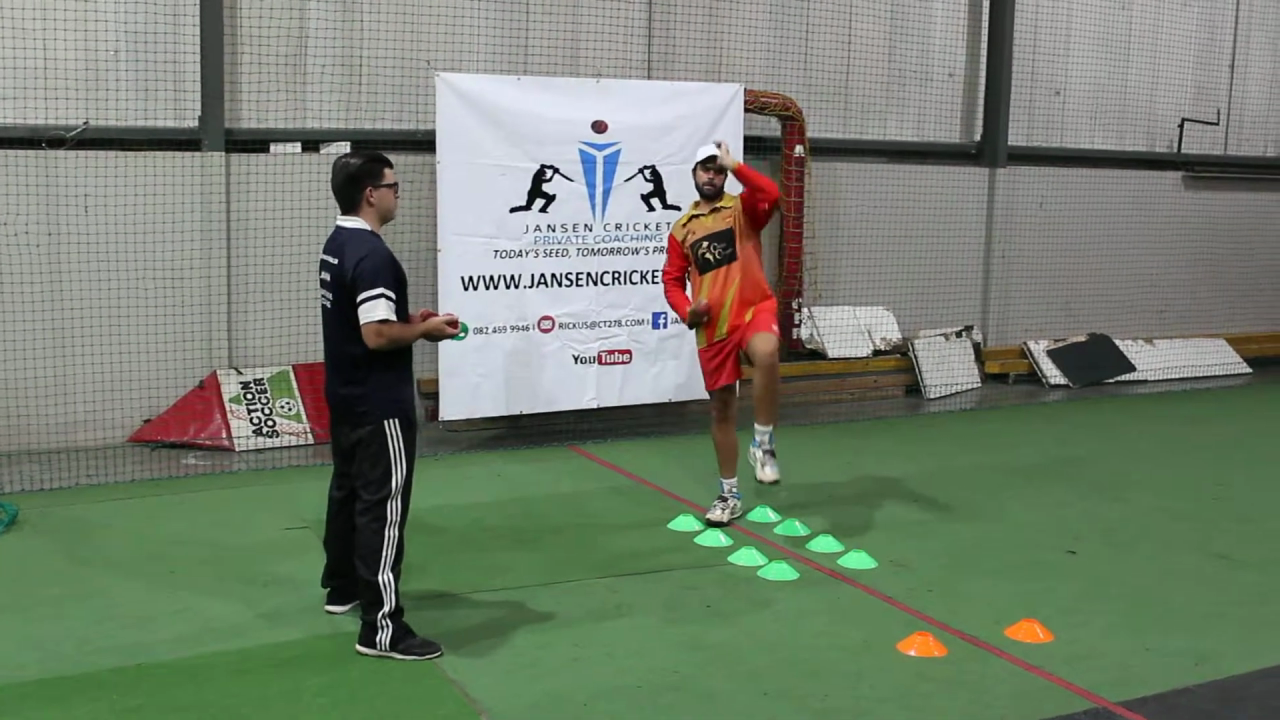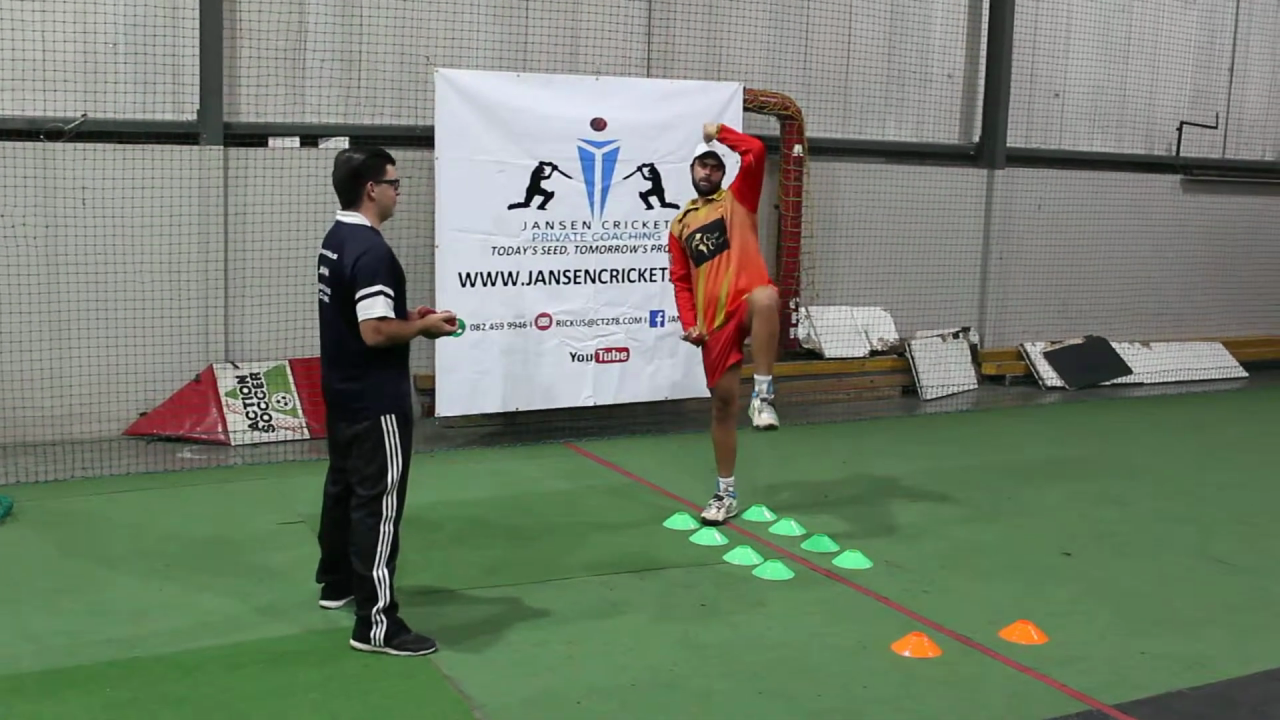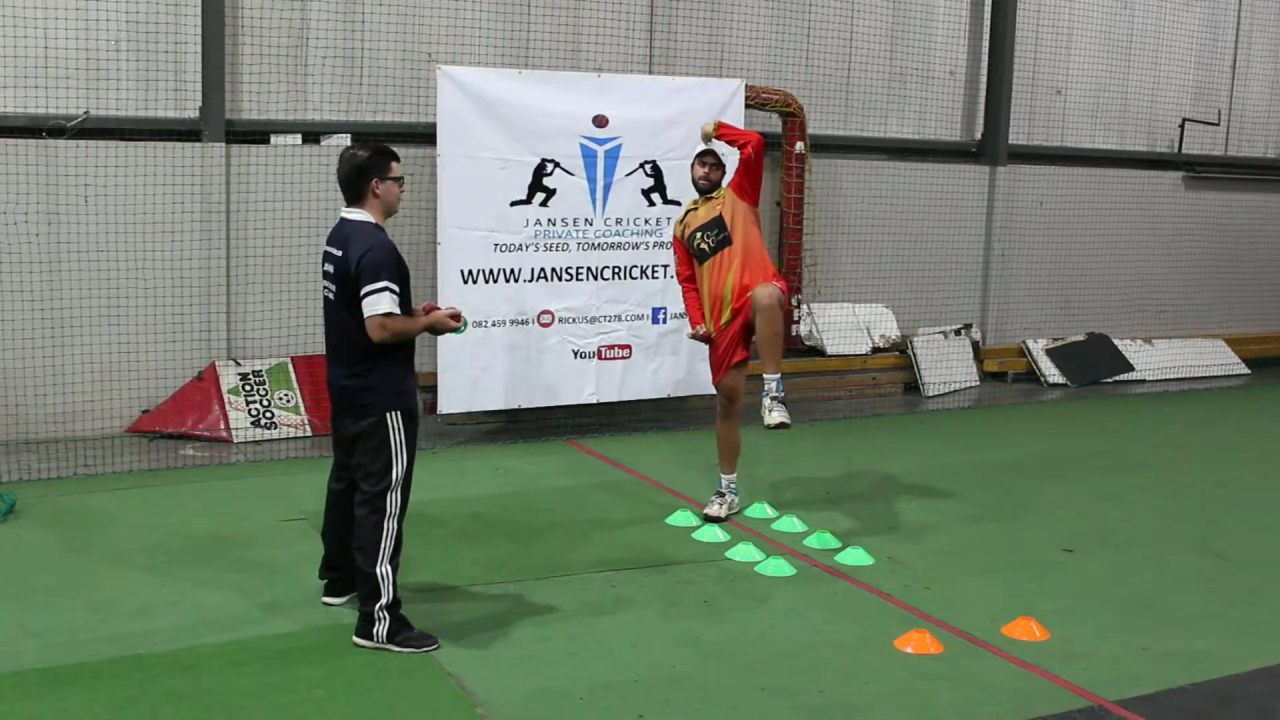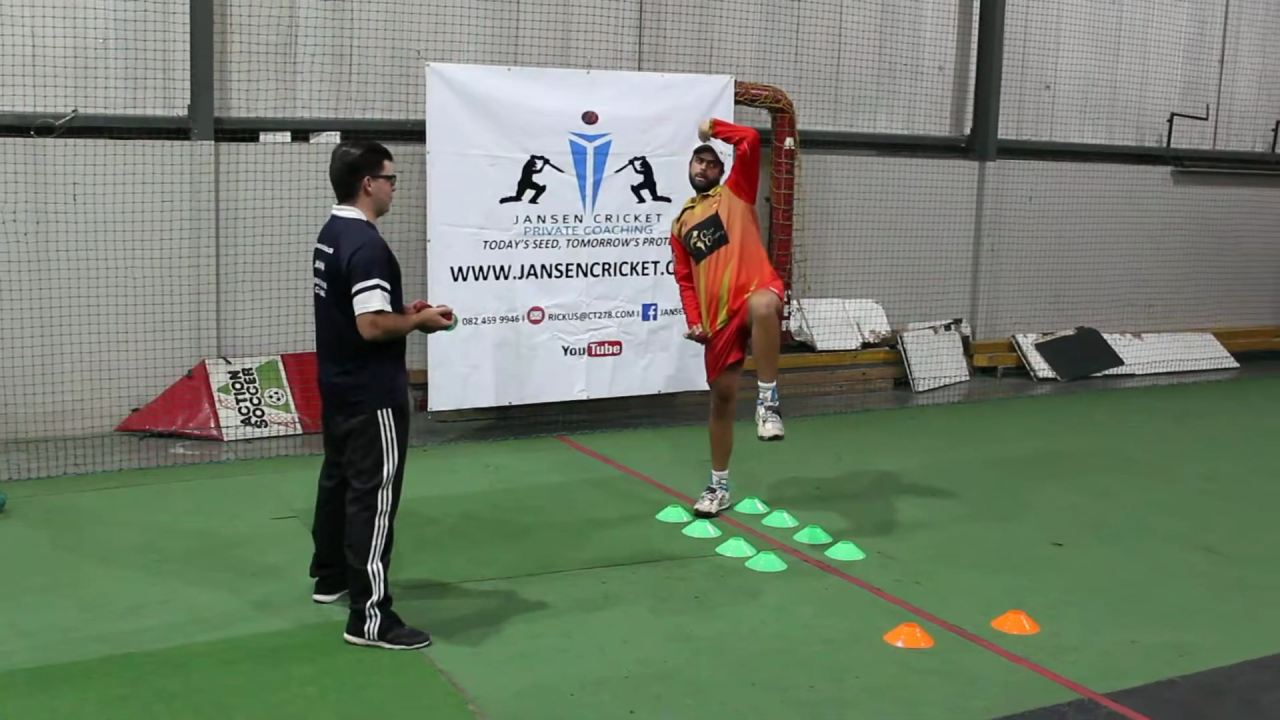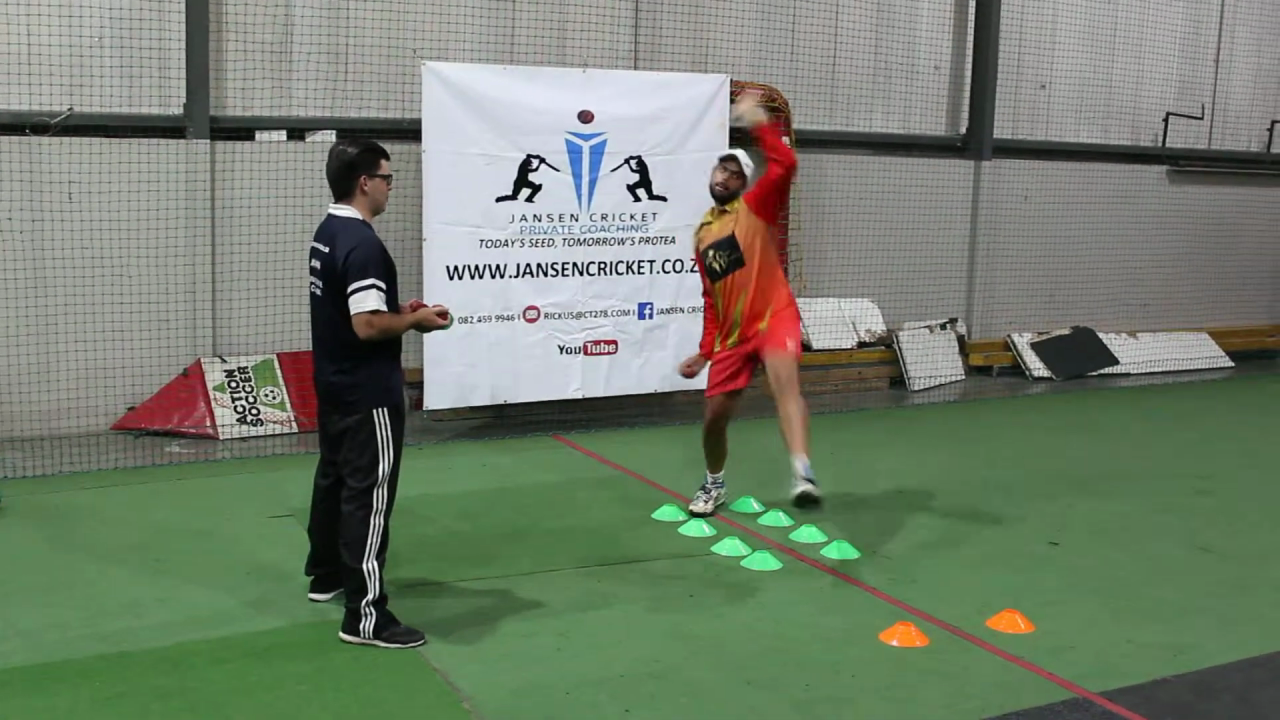
dt=0.4s
person 1, frame 1
left shoulder: (337, 244)
right shoulder: (372, 255)
right elbow: (377, 335)
left wrist: (408, 318)
right wrist: (425, 329)
left hip: (347, 397)
right hip: (378, 405)
left knee: (349, 491)
right knee: (383, 508)
left ankle: (342, 587)
right ankle: (381, 627)
person 1, frame 2
left shoulder: (336, 239)
right shoulder: (371, 251)
right elbow: (375, 332)
left wrist: (405, 316)
right wrist: (423, 327)
left hip: (343, 391)
right hip: (375, 400)
left knee: (344, 486)
right knee: (378, 503)
left ankle: (337, 582)
right ankle: (375, 622)
person 1, frame 3
left shoulder: (340, 236)
right shoulder: (375, 248)
right elbow: (381, 328)
left wrist: (410, 311)
right wrist: (429, 323)
left hip: (347, 387)
right hip: (380, 397)
left knee: (347, 482)
right knee: (382, 500)
left ankle: (339, 578)
right ankle: (378, 619)
person 1, frame 4
left shoulder: (330, 234)
right shoulder: (367, 246)
right elbow: (372, 326)
left wrist: (401, 310)
right wrist: (419, 321)
left hip: (338, 385)
right hip: (371, 395)
left knee: (339, 479)
right knee: (373, 497)
left ankle: (330, 576)
right ankle: (369, 616)
person 1, frame 5
left shoulder: (327, 232)
right shoulder: (363, 245)
right elbow: (367, 326)
left wrist: (397, 309)
right wrist: (416, 320)
left hip: (334, 384)
right hip: (367, 393)
left knee: (334, 478)
right knee: (368, 496)
left ankle: (326, 574)
right ankle: (364, 615)
person 2, frame 1
left shoulder: (743, 208)
right shoulder: (681, 229)
left elbow: (771, 194)
right elbow: (672, 280)
left wrist: (734, 164)
right wrist: (686, 310)
left hip: (754, 311)
right hip: (713, 326)
left knee: (766, 351)
right knee: (722, 407)
left ankle: (763, 441)
right ankle: (729, 494)
person 2, frame 2
left shoulder: (738, 199)
right shoulder: (680, 225)
left elbow: (756, 152)
right elbow: (681, 281)
left wrist: (719, 131)
right wrist: (689, 324)
left hip: (751, 303)
right hip: (715, 319)
left knee: (765, 297)
right knee: (722, 402)
left ankle: (763, 394)
right ankle: (726, 493)
person 2, frame 3
left shoulder: (739, 195)
right shoulder: (683, 225)
left elbow: (754, 144)
right elbow: (687, 281)
left wrist: (716, 129)
right wrist: (697, 321)
left hip: (759, 296)
right hip: (721, 317)
left knee: (765, 295)
right knee: (727, 398)
left ankle: (773, 392)
right ankle: (727, 490)
person 2, frame 4
left shoulder: (736, 192)
right shoulder: (681, 223)
left elbow: (750, 140)
right elbow: (685, 279)
left wrist: (712, 126)
right wrist: (694, 321)
left hip: (757, 291)
right hip: (718, 317)
left knee: (761, 306)
right knee: (721, 398)
left ankle: (767, 400)
right ankle: (718, 486)
person 2, frame 5
left shoulder: (754, 206)
right shoulder: (703, 236)
left elbow: (784, 163)
left wrist: (757, 118)
right wrist: (704, 353)
left hip: (773, 317)
right hip: (732, 335)
left knee: (783, 379)
right knee: (714, 417)
left ankle: (802, 475)
right ankle: (713, 483)
